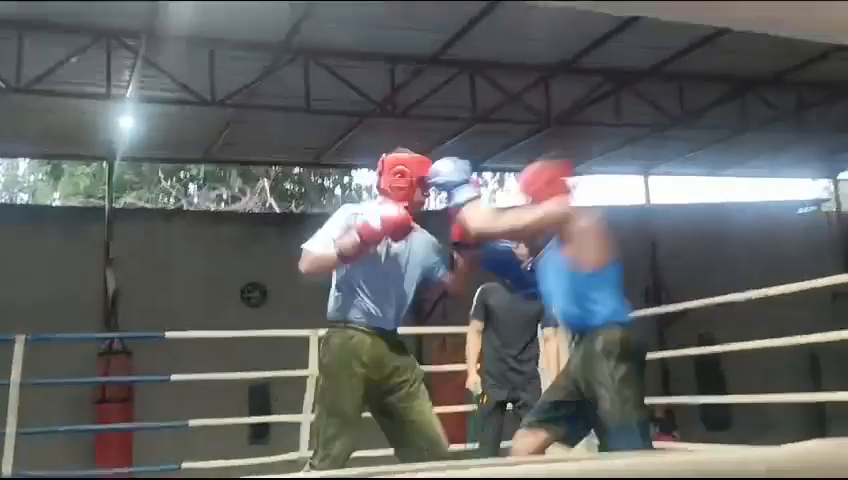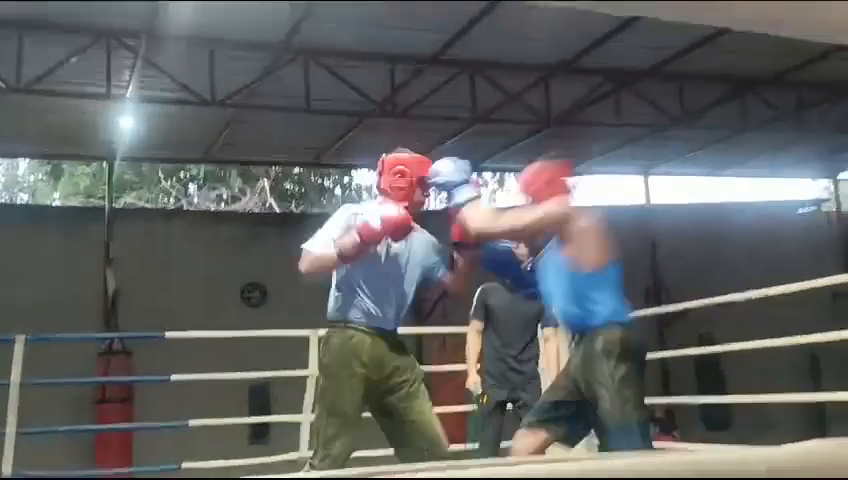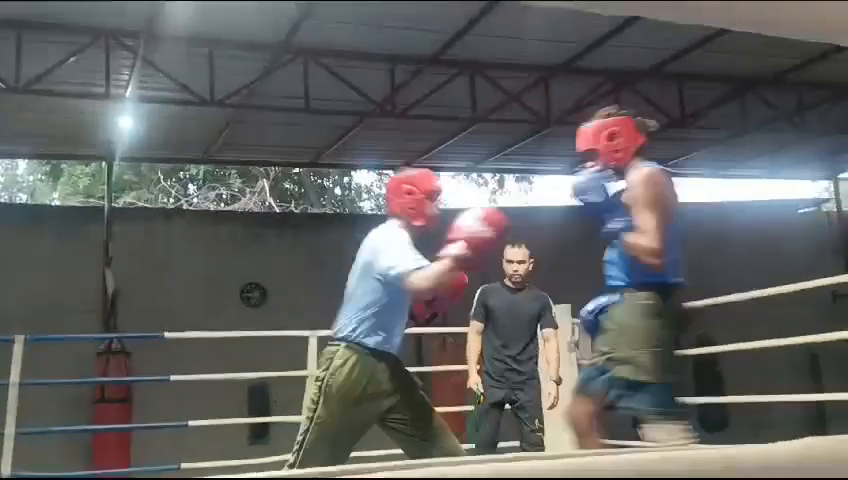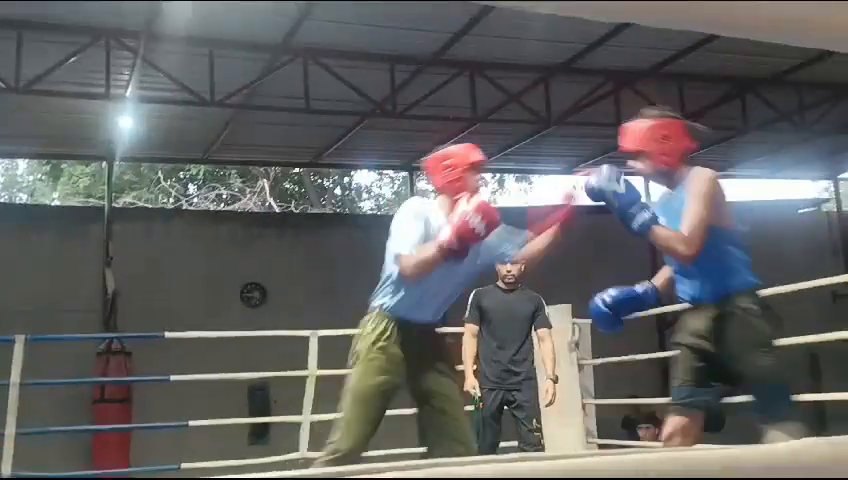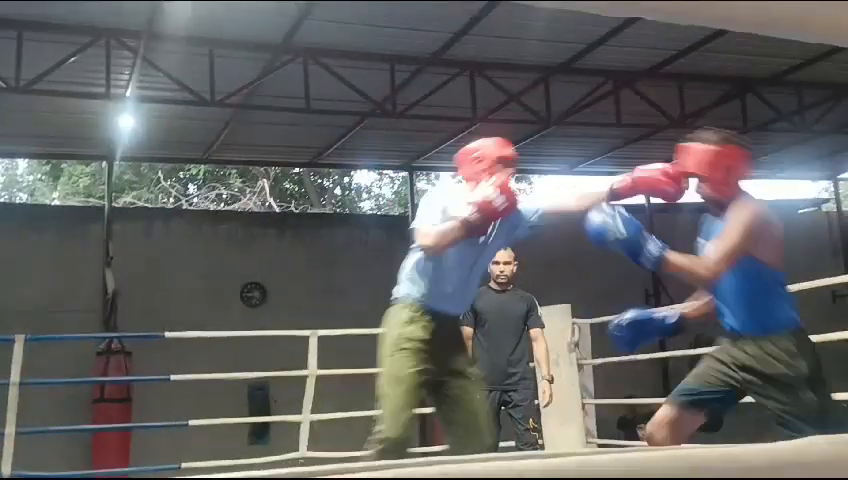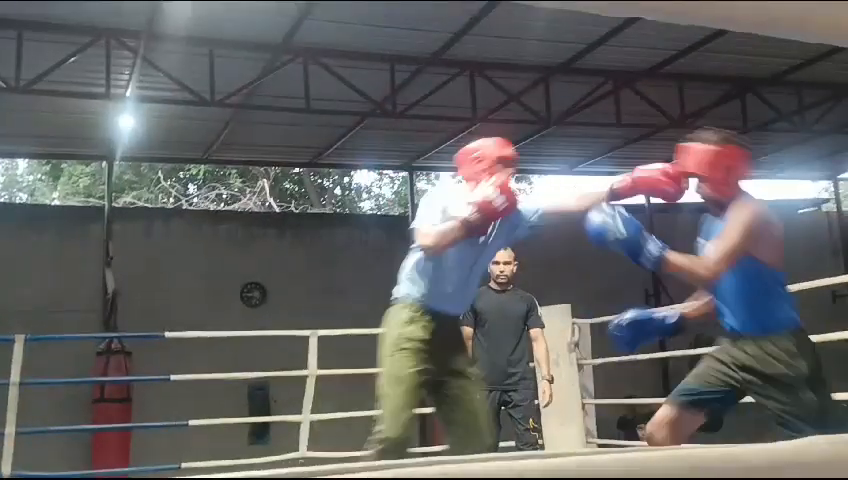
dt=0.1s
person 1, frame 1
left shoulder: (568, 215)
right shoulder: (560, 238)
left elbow: (486, 227)
left wrist: (461, 188)
left hip: (607, 346)
right hip: (587, 349)
right knee: (526, 447)
person 1, frame 2
left shoulder: (571, 215)
left elbow: (485, 227)
left wrist: (461, 188)
left hip: (608, 346)
right hip: (589, 350)
right knee: (525, 450)
person 1, frame 3
left shoulder: (645, 176)
right shoulder: (632, 184)
left elbow: (654, 255)
left wrist: (611, 220)
left hip: (644, 303)
right hip: (632, 305)
left knee: (658, 424)
right knee: (582, 413)
person 1, frame 4
left shoulder: (700, 180)
right shoulder: (669, 198)
left elbow: (686, 248)
left wrist: (634, 213)
right wrist: (638, 293)
left hip: (735, 313)
right hip: (700, 319)
left knee: (781, 433)
right knee: (677, 433)
person 1, frame 5
left shoulder: (750, 214)
right shoulder: (714, 221)
left elbow: (709, 274)
left wrist: (644, 247)
right wrist: (666, 321)
left hip: (777, 348)
right hip: (733, 349)
right knee: (660, 431)
person 1, frame 6
left shoulder: (752, 214)
right shoulder: (714, 223)
left elbow: (709, 272)
left wrist: (645, 247)
right wrist: (667, 320)
left hip: (781, 348)
right hip: (734, 347)
right knee: (660, 433)
person 2, frame 1
left shoulder: (421, 240)
right shoulder: (353, 215)
left elbow: (455, 284)
right elbow: (309, 264)
right wrist: (357, 242)
left hip: (392, 349)
right hip: (349, 344)
left knee: (432, 451)
right knee: (331, 453)
person 2, frame 2
left shoulder: (419, 238)
right shoulder: (354, 215)
left elbow: (455, 283)
right elbow: (309, 264)
right wrist: (359, 240)
left hip: (389, 350)
right hip: (348, 346)
left knee: (432, 452)
right knee: (331, 456)
person 2, frame 3
left shoulder: (401, 245)
right shoulder: (388, 240)
right elbow: (420, 286)
right wrist: (463, 250)
left hip: (387, 368)
right hip: (353, 365)
left knee: (448, 457)
right knee: (312, 466)
person 2, frame 4
left shoulder: (479, 228)
right shoulder: (419, 213)
left elbow: (525, 253)
right elbow: (410, 267)
left wrist: (561, 217)
right wrist: (453, 239)
left hip: (426, 339)
right hip: (388, 332)
left knee: (457, 448)
right knee: (351, 443)
person 2, frame 5
left shoulder: (508, 213)
right shoulder: (443, 197)
left elbow: (571, 204)
right elbow: (429, 244)
left wrist: (625, 186)
right wrist: (473, 216)
left hip: (447, 328)
right hip: (412, 319)
left knee: (473, 442)
right knee: (393, 434)
person 2, frame 6
left shoulder: (514, 210)
right shoulder: (442, 198)
left elbow: (563, 208)
right elbow: (429, 244)
left wrist: (622, 187)
right wrist: (472, 216)
left hip: (447, 326)
right hip: (413, 318)
left knee: (476, 441)
right knee: (394, 434)
person 3, frame 1
left shoulder: (539, 297)
right shoulder: (486, 293)
left elbow: (550, 339)
right elbow: (475, 333)
right wrist: (472, 371)
left hip: (528, 385)
right hip: (492, 381)
right knee: (488, 446)
person 3, frame 2
left shoulder: (539, 298)
right shoulder: (486, 292)
left elbow: (550, 338)
right elbow: (475, 332)
left wrist: (554, 377)
right wrist: (472, 371)
left hip: (528, 381)
right hip: (493, 380)
right knee: (489, 443)
person 3, frame 3
left shoulder: (541, 300)
right shoulder: (486, 294)
left elbow: (550, 339)
right elbow: (475, 333)
left wrist: (554, 380)
right wrist: (472, 371)
left hip: (527, 381)
right hip: (491, 380)
left knee: (534, 444)
right knee: (485, 443)
person 3, frame 4
left shoulder: (534, 301)
right shoulder: (480, 296)
left elbow: (545, 339)
right elbow: (470, 336)
left wrist: (550, 378)
right wrist: (469, 375)
left hip: (524, 382)
right hip: (488, 383)
left knee: (532, 444)
right knee: (486, 447)
person 3, frame 5
left shoulder: (527, 300)
right shoulder: (475, 298)
left elbow: (537, 339)
right elbow: (466, 338)
left wrist: (546, 378)
left hip: (521, 384)
right hip: (485, 383)
left knee: (529, 444)
person 3, frame 6
left shoulder: (528, 300)
right shoulder: (475, 299)
left elbow: (538, 339)
right elbow: (466, 339)
left wrist: (546, 378)
left hip: (521, 381)
right hip: (485, 384)
left knee: (530, 444)
